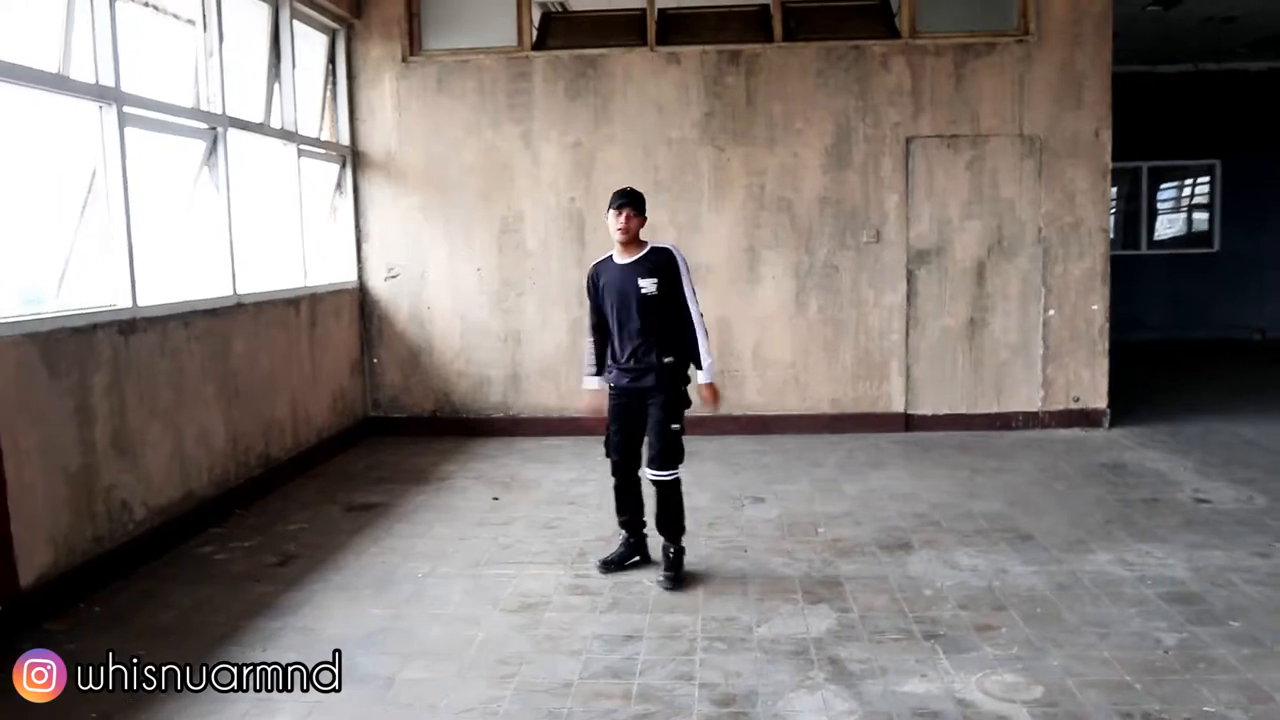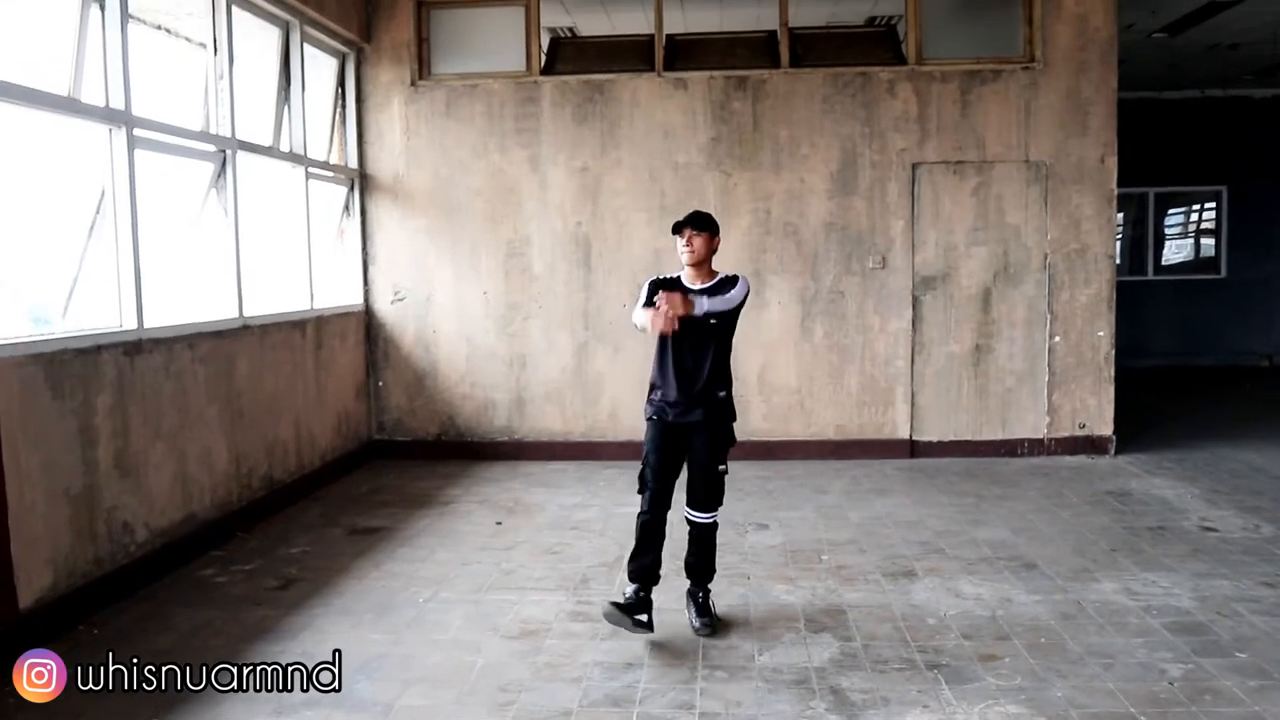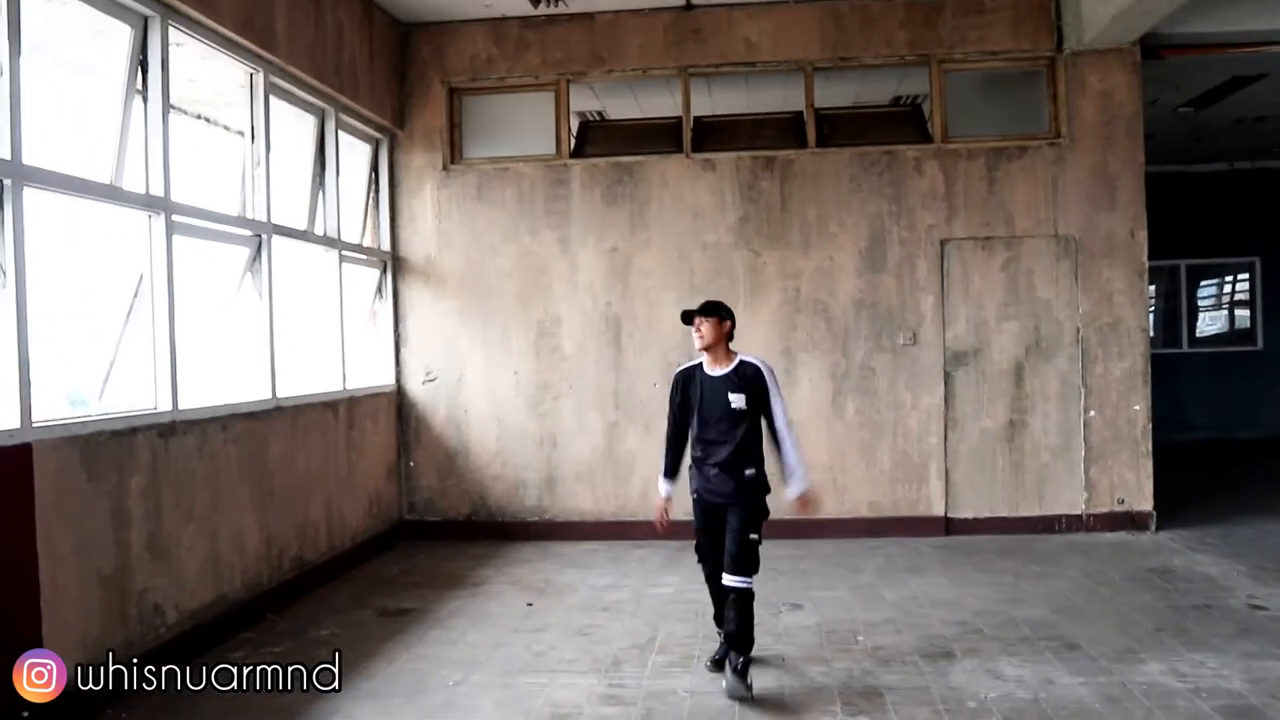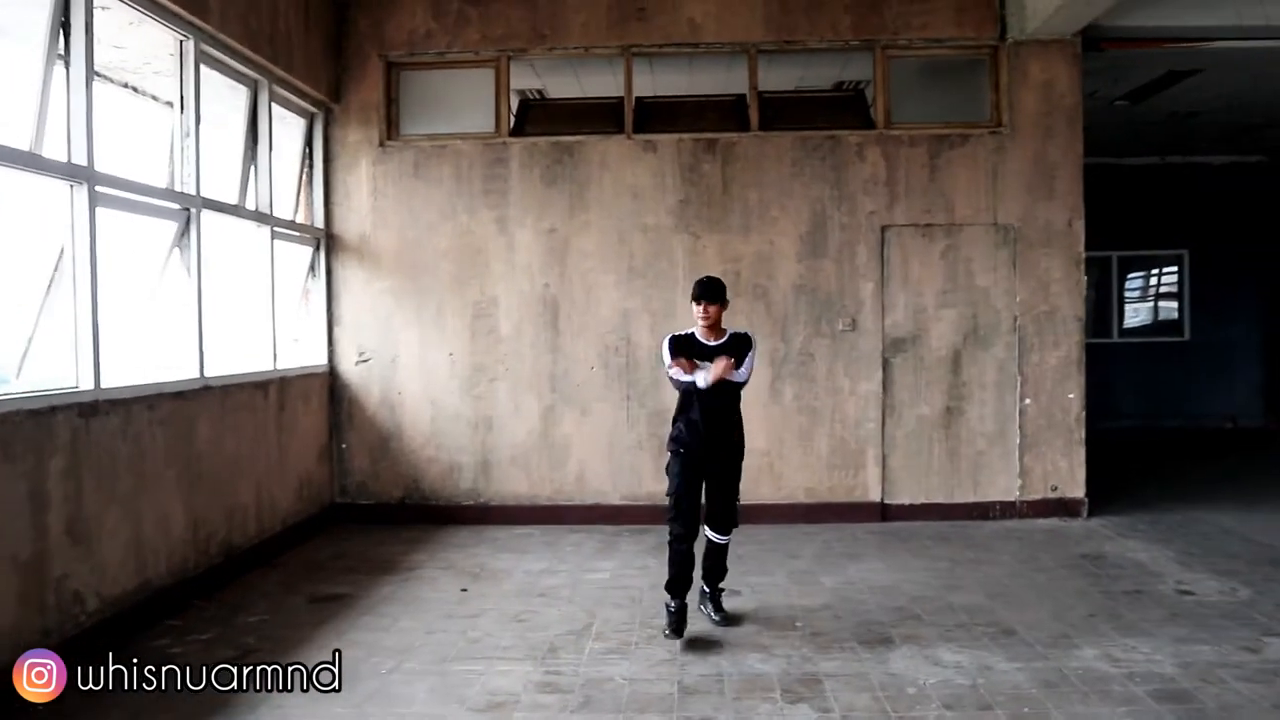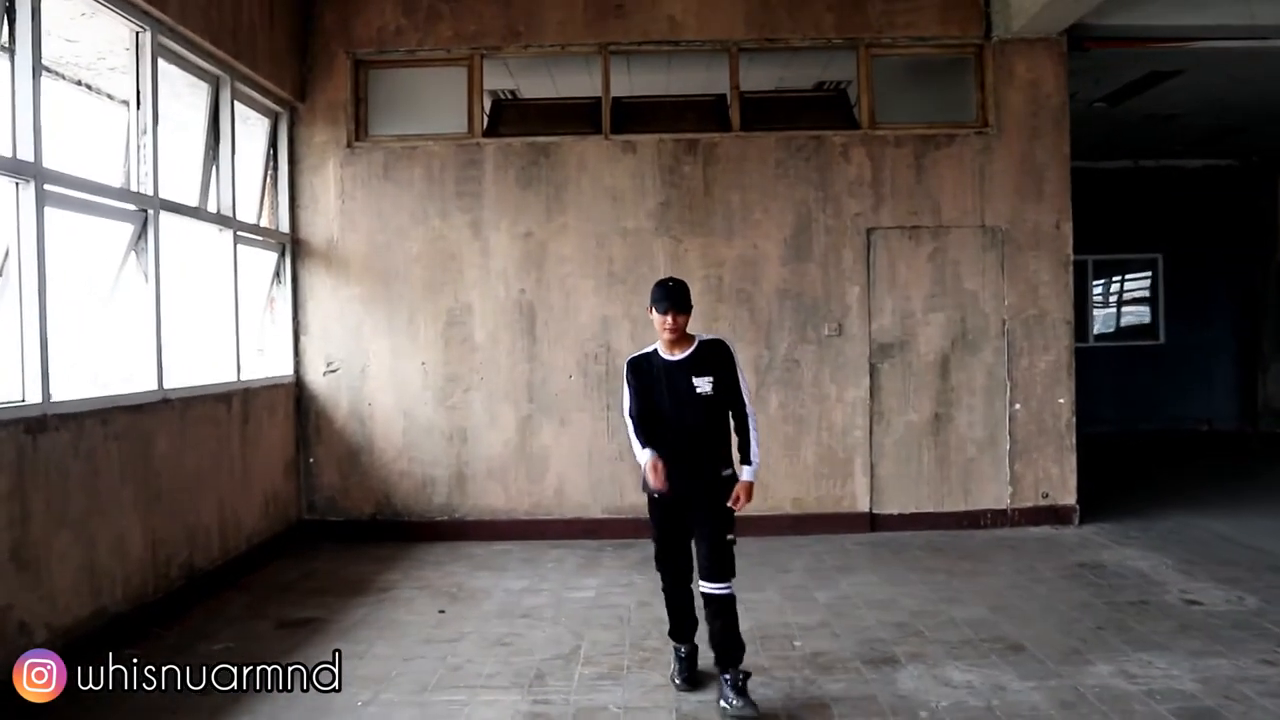
dt=1s
person 1, frame 1
left shoulder: (667, 259)
right shoulder: (599, 273)
left elbow: (690, 317)
left wrist: (704, 374)
right wrist: (595, 381)
left hip: (664, 378)
right hip: (622, 380)
left knee: (661, 466)
right knee: (622, 465)
left ankle: (674, 548)
right ankle: (633, 541)
person 1, frame 2
left shoulder: (733, 286)
right shoulder: (659, 287)
left elbow: (722, 303)
right elbow: (642, 314)
left wrist: (689, 306)
right wrist: (653, 316)
left hip: (711, 415)
right hip: (664, 411)
left knee: (703, 509)
right knee: (652, 502)
left ankle: (699, 592)
right ankle: (639, 593)
person 1, frame 3
left shoulder: (755, 372)
right shoulder: (685, 378)
left elbow: (780, 428)
right elbow: (676, 435)
left wrist: (797, 483)
right wrist: (665, 488)
left hip: (744, 488)
right hip: (704, 490)
left knee: (737, 574)
right knee: (714, 571)
left ankle: (738, 660)
right ankle: (728, 638)
person 1, frame 4
left shoulder: (742, 342)
right shoulder: (677, 343)
left elbow: (739, 377)
right elbow: (678, 378)
left wrist: (695, 368)
right wrist: (710, 374)
left hip: (727, 447)
right hip: (686, 445)
left knee: (721, 526)
right knee: (682, 526)
left ankle: (710, 593)
right ankle: (676, 603)
person 1, frame 5
left shoulder: (717, 353)
right shoulder: (638, 367)
left elbow: (743, 412)
right elbow: (635, 422)
left wrist: (747, 472)
right wrist: (648, 456)
left hip: (714, 483)
right hip: (666, 487)
left knee: (716, 576)
right knee: (673, 574)
left ankle: (730, 674)
right ankle: (684, 649)
